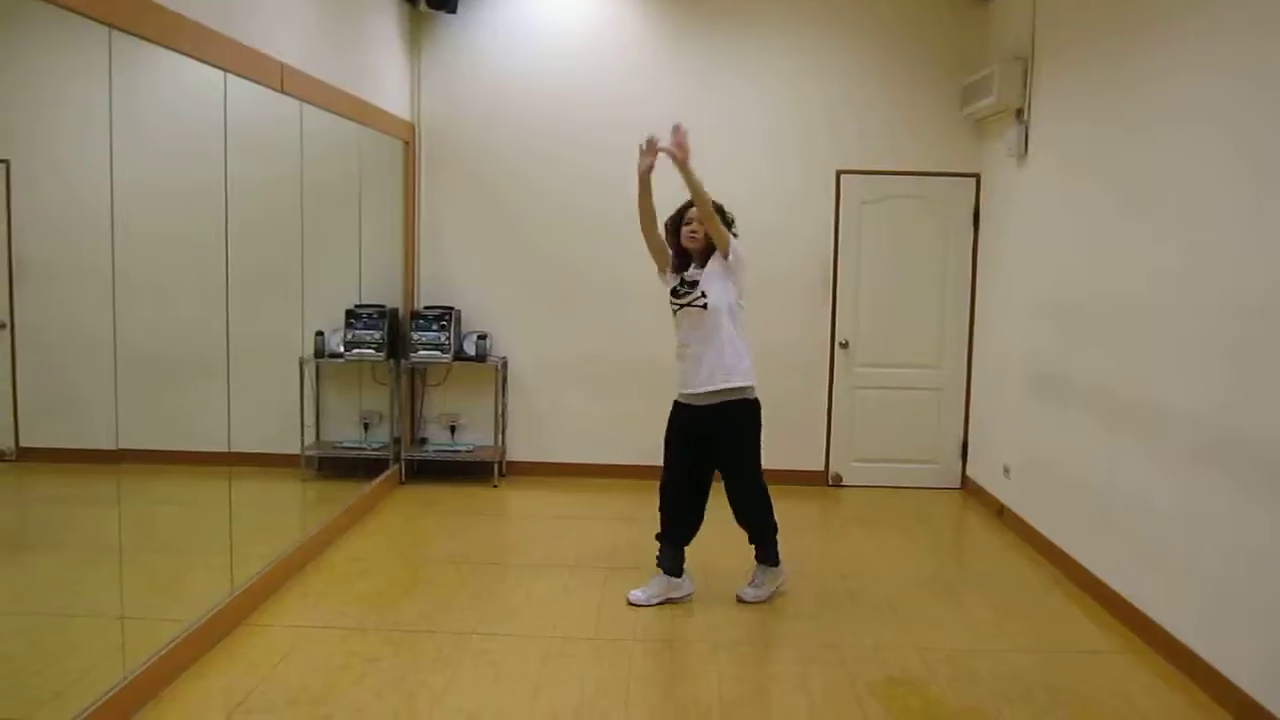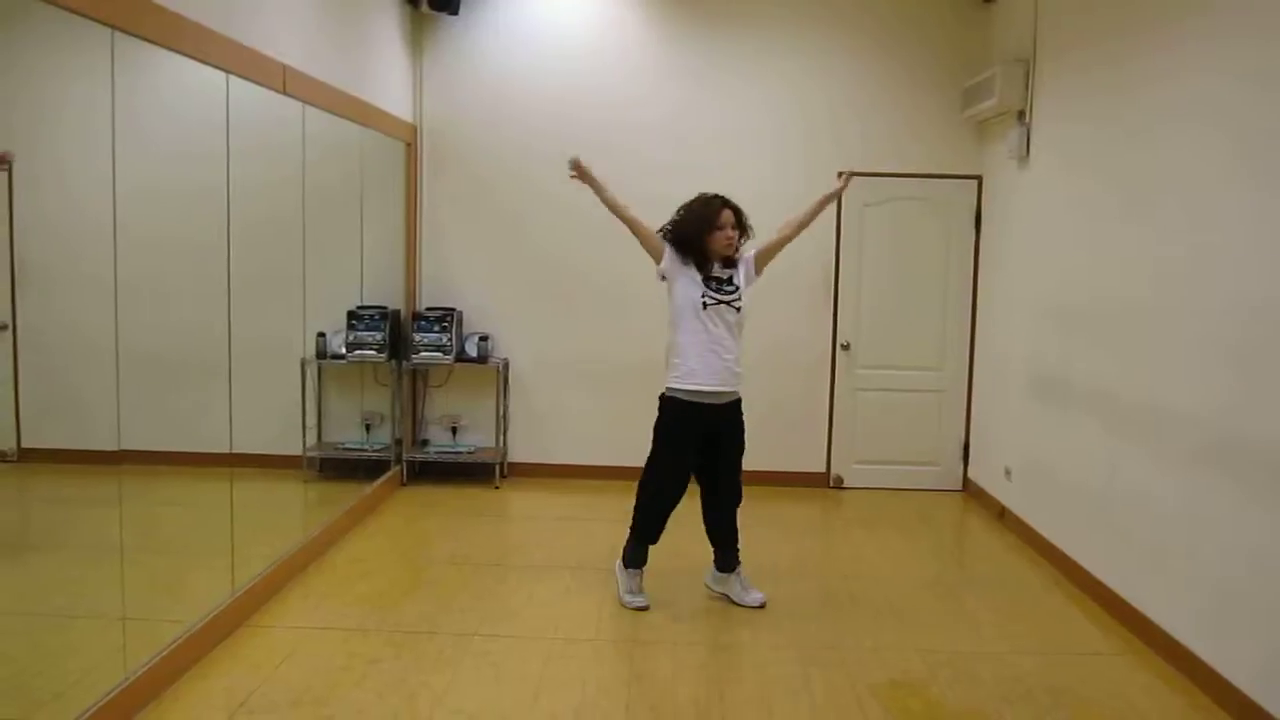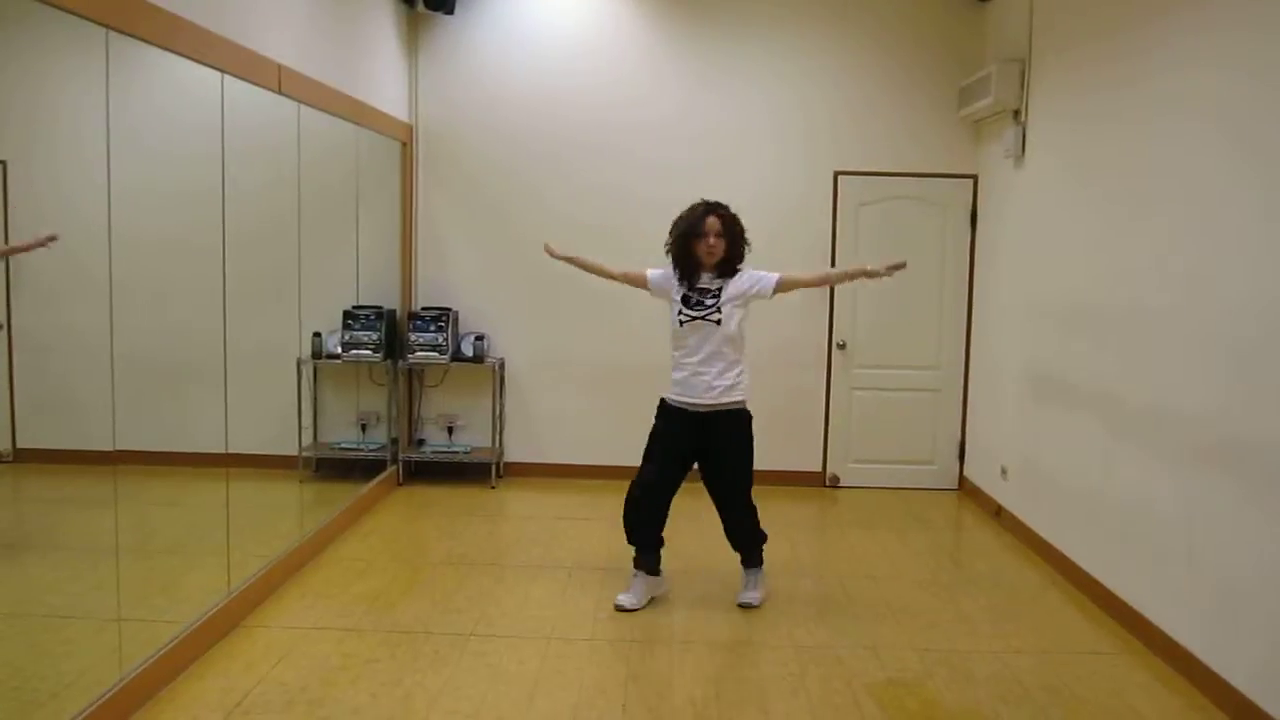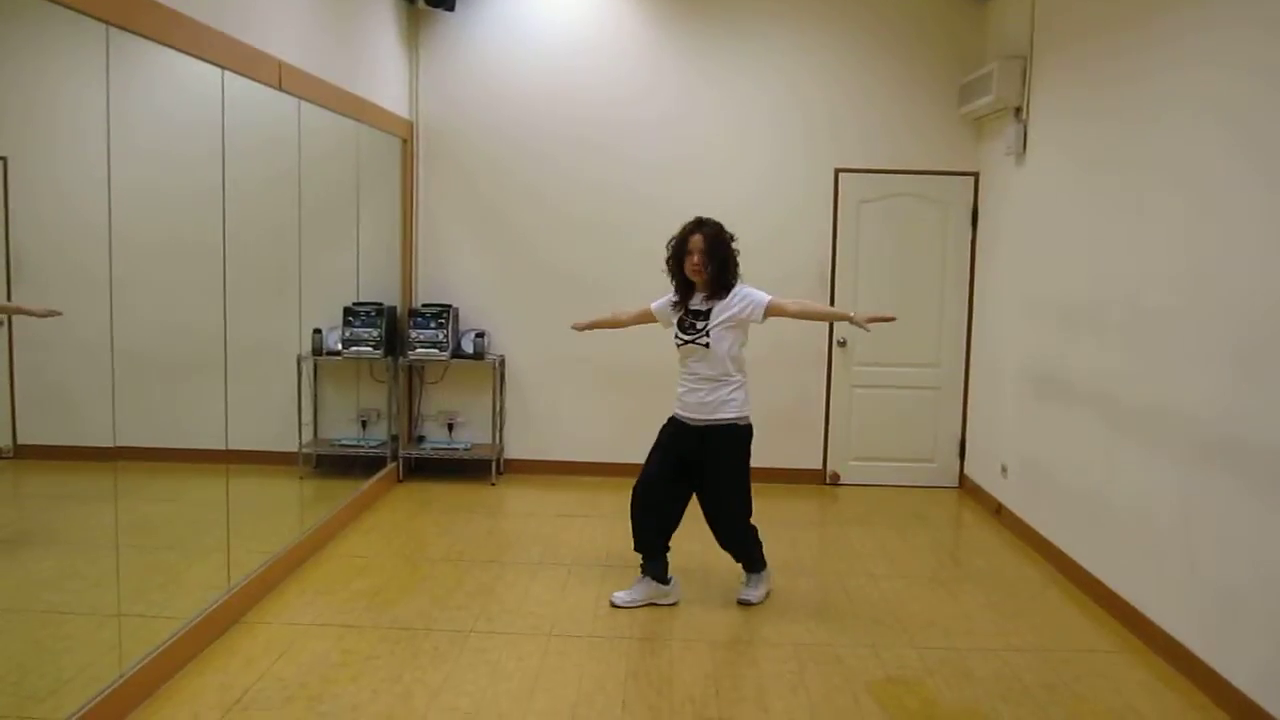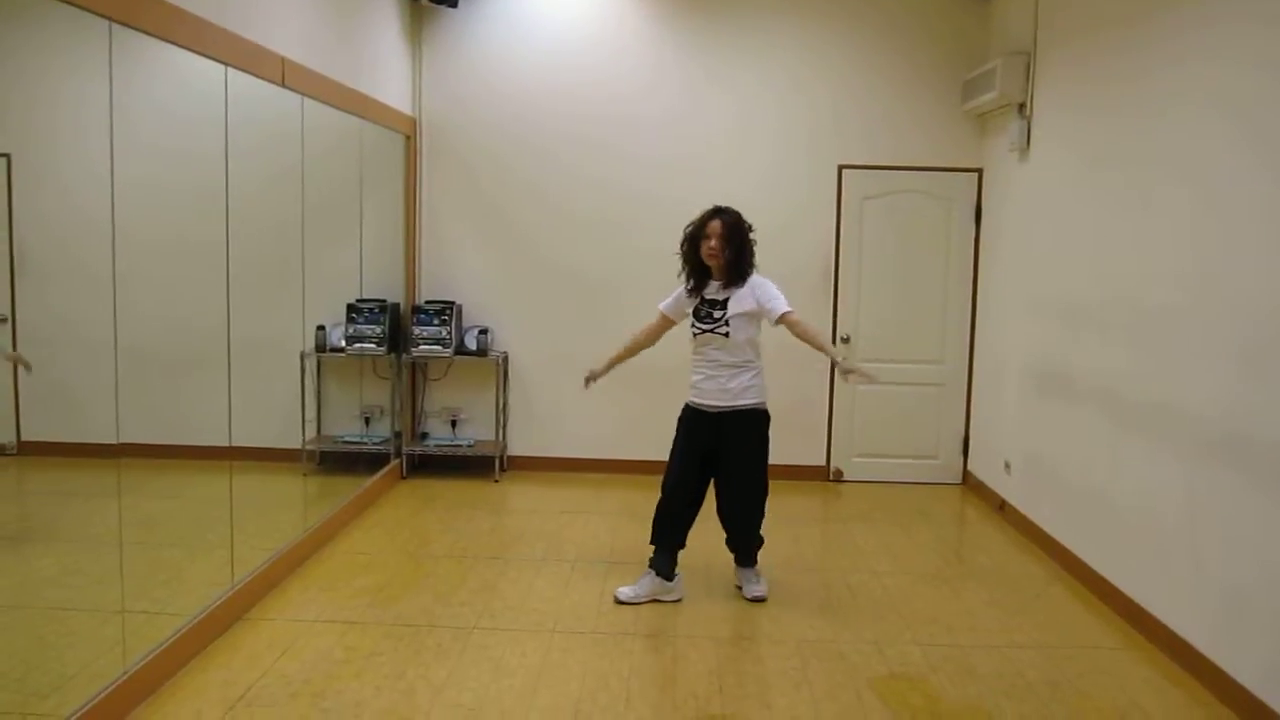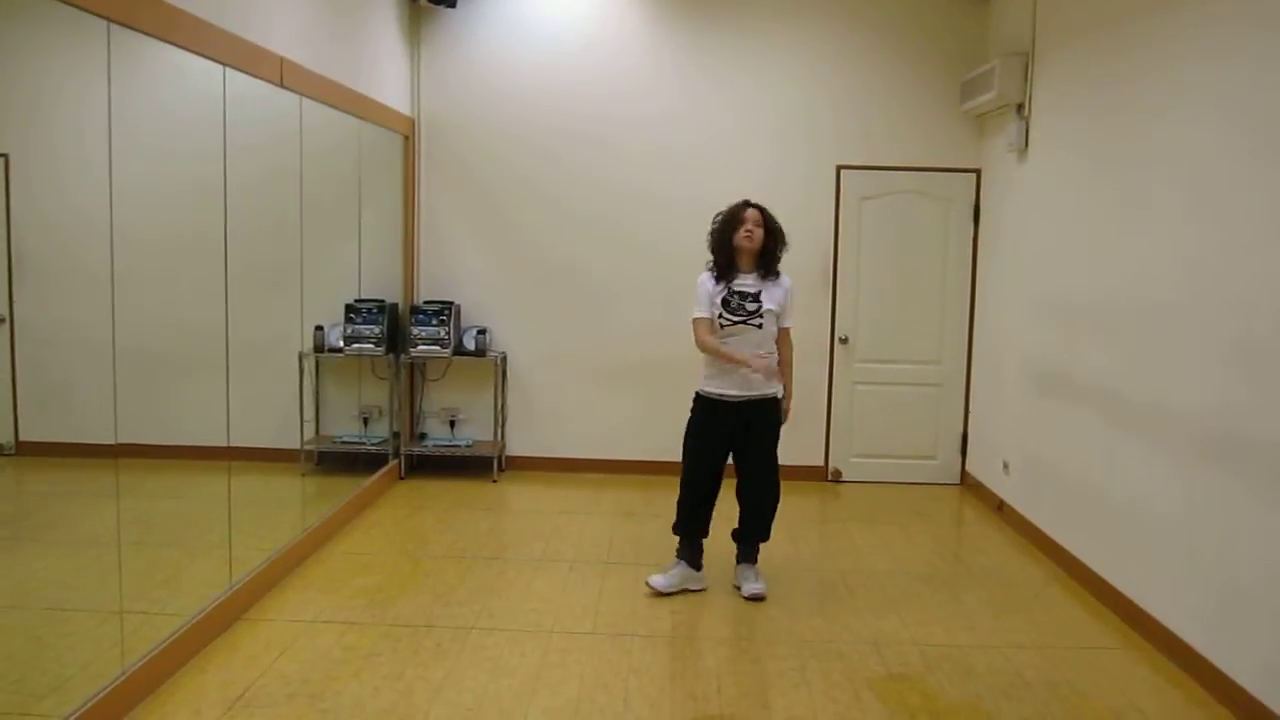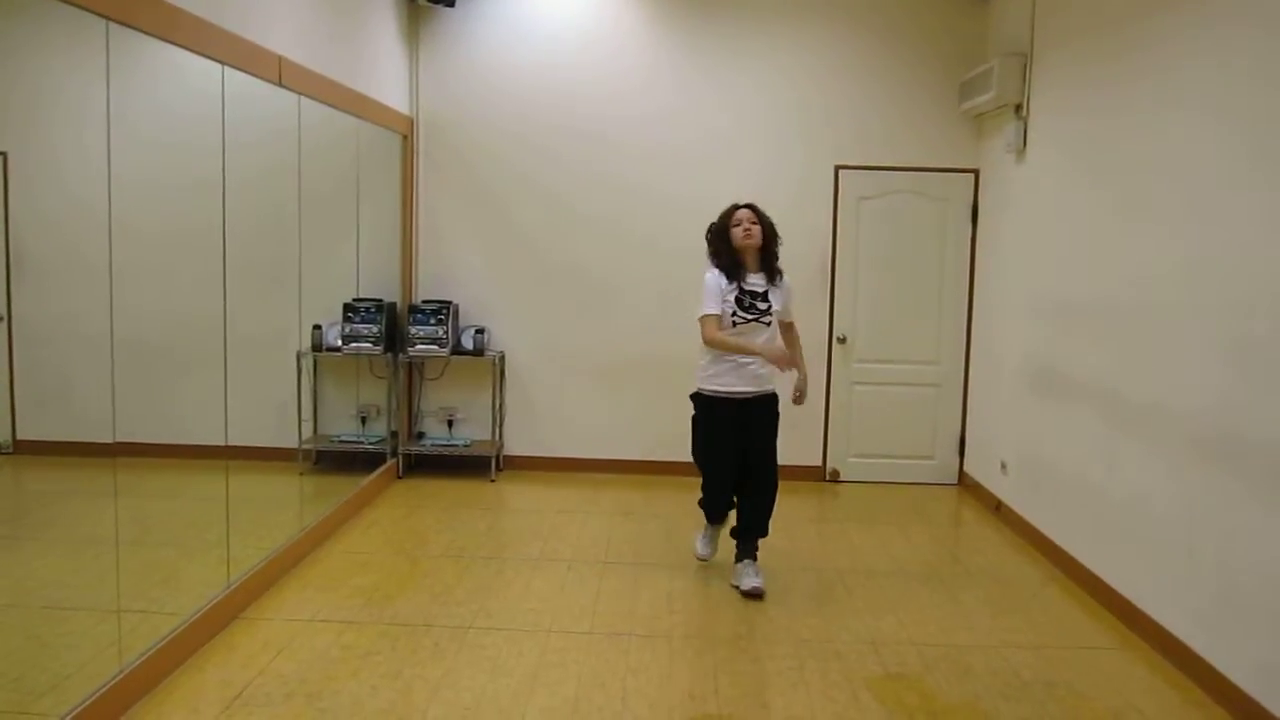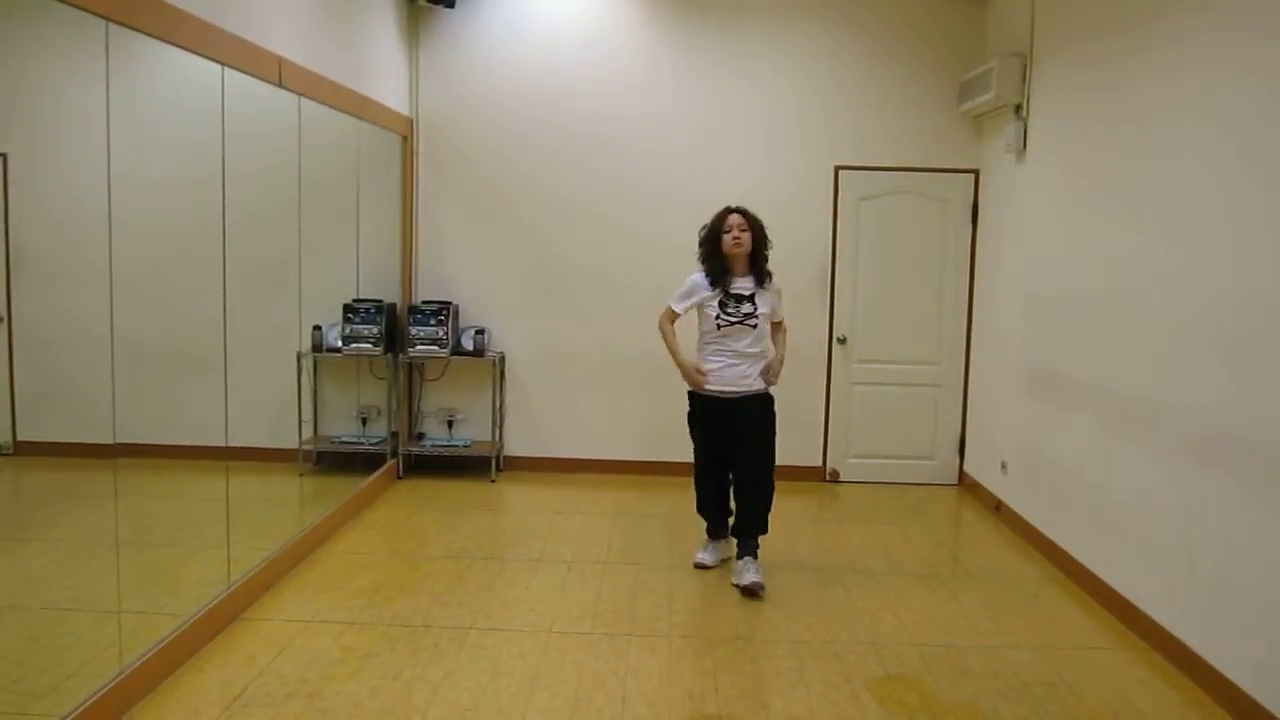
dt=0.3s
person 1, frame 1
left shoulder: (725, 265)
right shoulder: (672, 271)
left elbow: (710, 213)
right elbow: (650, 228)
left wrist: (684, 166)
right wrist: (645, 175)
left hip: (735, 401)
right hip: (689, 404)
left knee: (747, 491)
right knee: (679, 493)
left ankle: (769, 568)
right ankle: (671, 575)
person 1, frame 2
left shoulder: (743, 270)
right shoulder: (677, 266)
left elbow: (785, 233)
right elbow: (634, 223)
left wrist: (830, 196)
right wrist: (594, 182)
left hip: (727, 405)
right hip: (682, 403)
left knee: (723, 495)
right knee: (660, 489)
left ankle: (726, 572)
right ankle: (631, 569)
person 1, frame 3
left shoulder: (745, 281)
right shoulder: (674, 278)
left elbow: (803, 280)
right elbow: (621, 276)
left wrist: (864, 272)
right wrist: (568, 258)
left hip: (726, 411)
right hip: (678, 408)
left knee: (735, 499)
right knee: (646, 492)
left ankle: (753, 572)
right ankle: (648, 573)
person 1, frame 4
left shoulder: (738, 298)
right shoulder: (678, 301)
left elbow: (791, 307)
right elbow: (631, 316)
left wrist: (849, 316)
right wrist: (589, 324)
left hip: (726, 426)
right hip: (683, 422)
left knee: (727, 513)
right knee: (648, 496)
left ankle: (756, 573)
right ankle: (656, 580)
person 1, frame 5
left shoulder: (753, 288)
right shoulder: (690, 291)
left elbow: (794, 323)
right elbow: (653, 331)
left wrist: (834, 357)
right wrist: (608, 364)
left hip: (745, 412)
right hip: (699, 410)
left knee: (741, 498)
right knee: (678, 492)
left ankle: (747, 568)
right ankle: (661, 576)
person 1, frame 6
left shoulder: (778, 284)
right shoulder: (710, 281)
left elbow: (783, 342)
right elbow: (702, 339)
left wrist: (788, 393)
right wrist: (747, 361)
left hip: (761, 402)
right hip: (714, 399)
left knee: (759, 487)
right knee: (697, 479)
left ankle: (747, 565)
right ankle: (688, 565)
person 1, frame 7
left shoulder: (778, 282)
right shoulder: (717, 279)
left elbow: (789, 328)
right elbow: (710, 334)
left wrist: (801, 371)
right wrist: (763, 351)
left hip: (760, 398)
right hip: (717, 395)
left knee: (759, 478)
right knee: (716, 472)
left ankle: (746, 559)
right ankle: (713, 522)
person 1, frame 8
left shoulder: (768, 284)
right shoulder: (701, 283)
left elbow: (778, 325)
right elbow: (665, 320)
left wrist: (778, 357)
right wrist: (683, 364)
left hip: (754, 397)
right hip: (709, 395)
left knee: (755, 475)
right knee: (710, 472)
left ankle: (747, 556)
right ankle: (717, 537)
